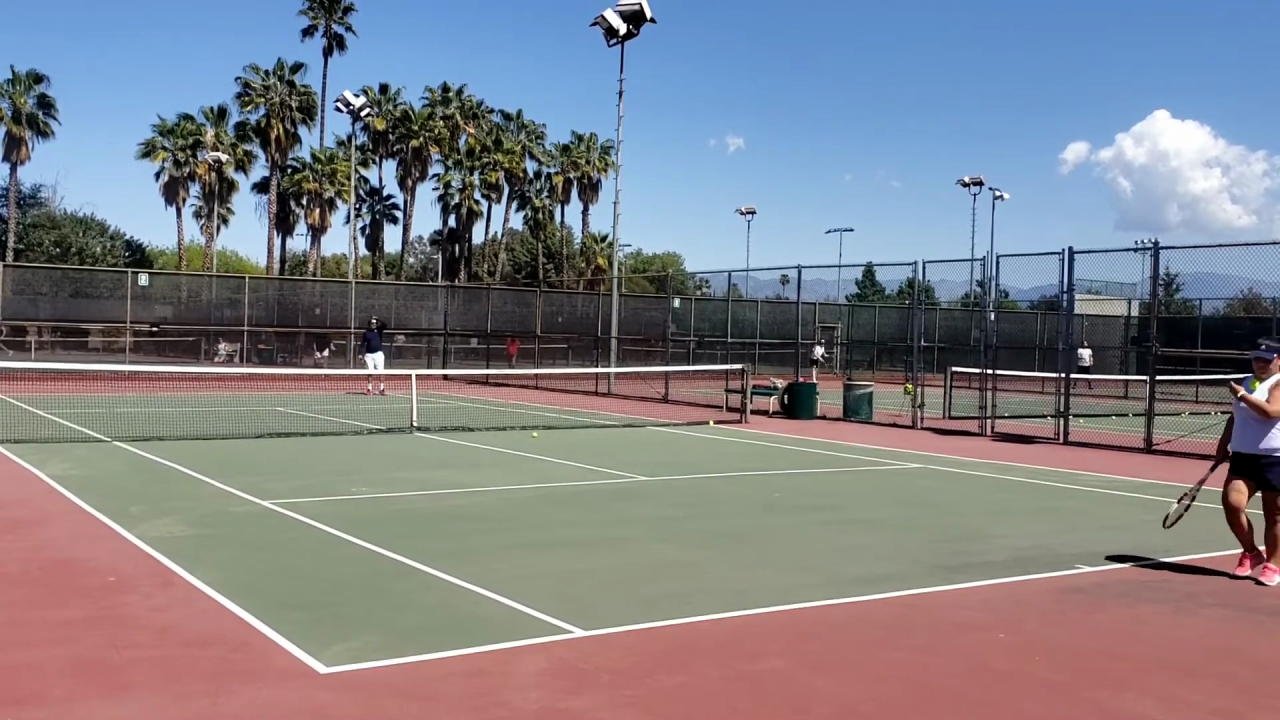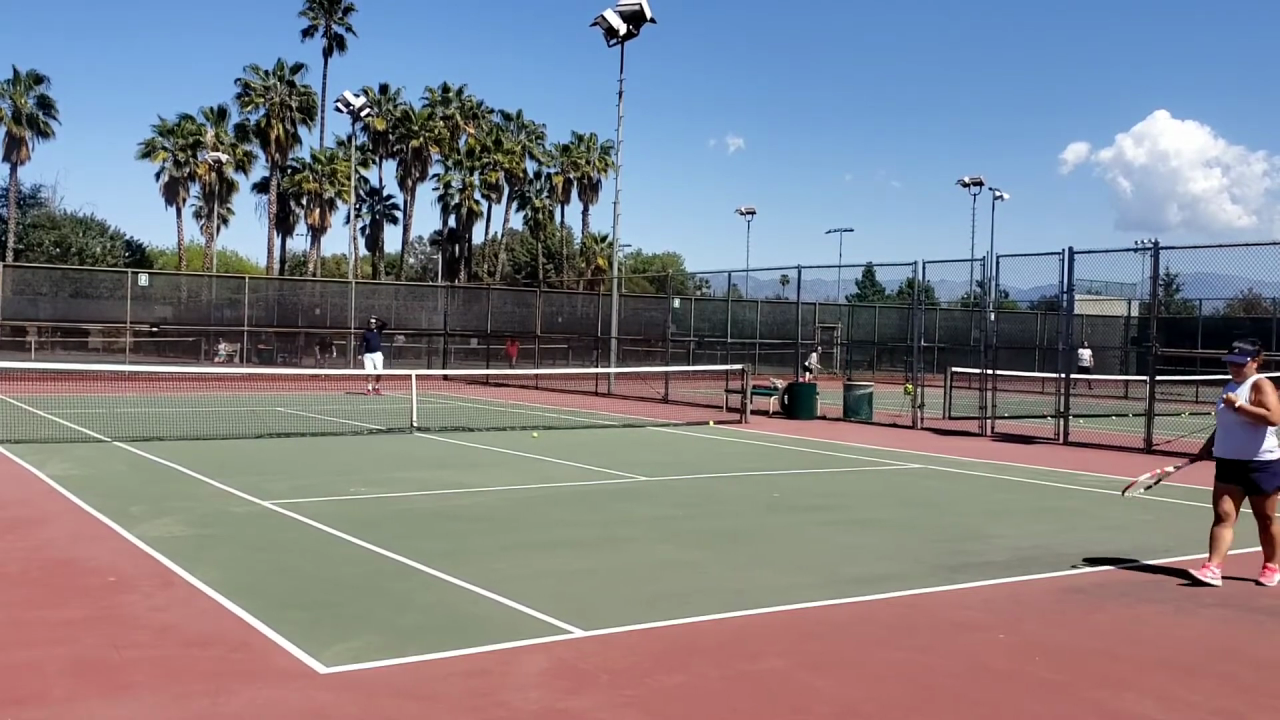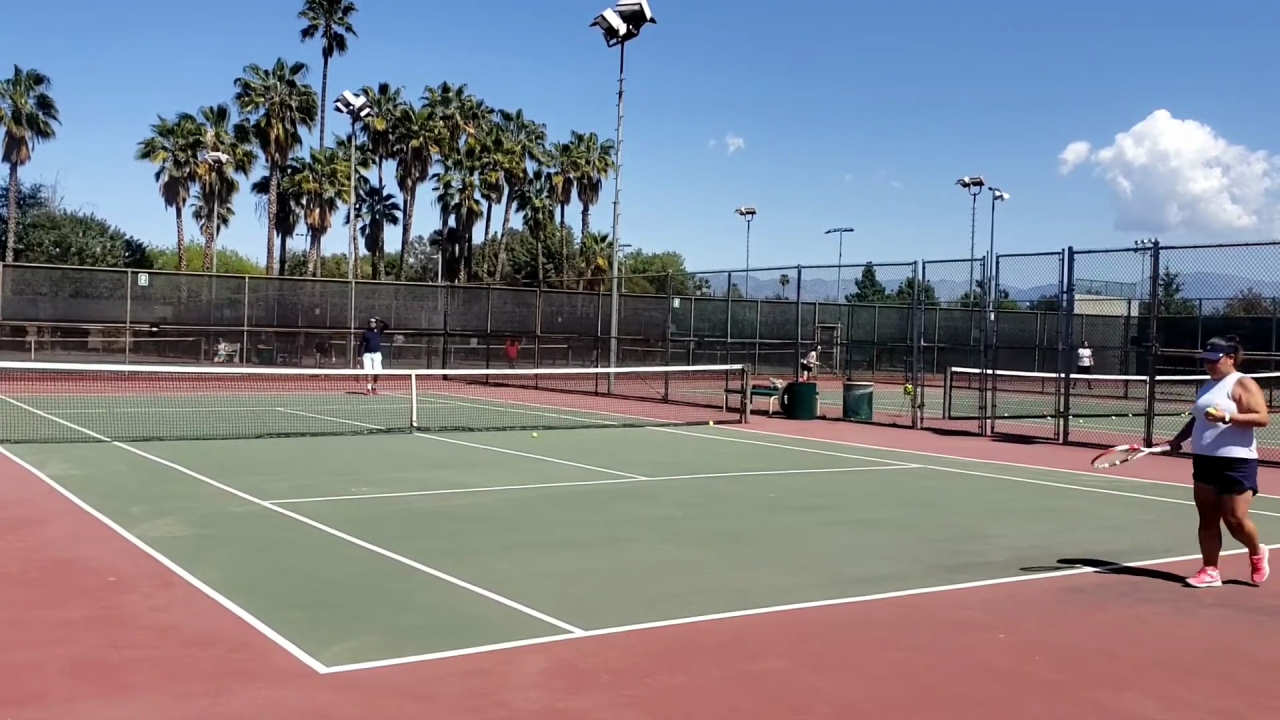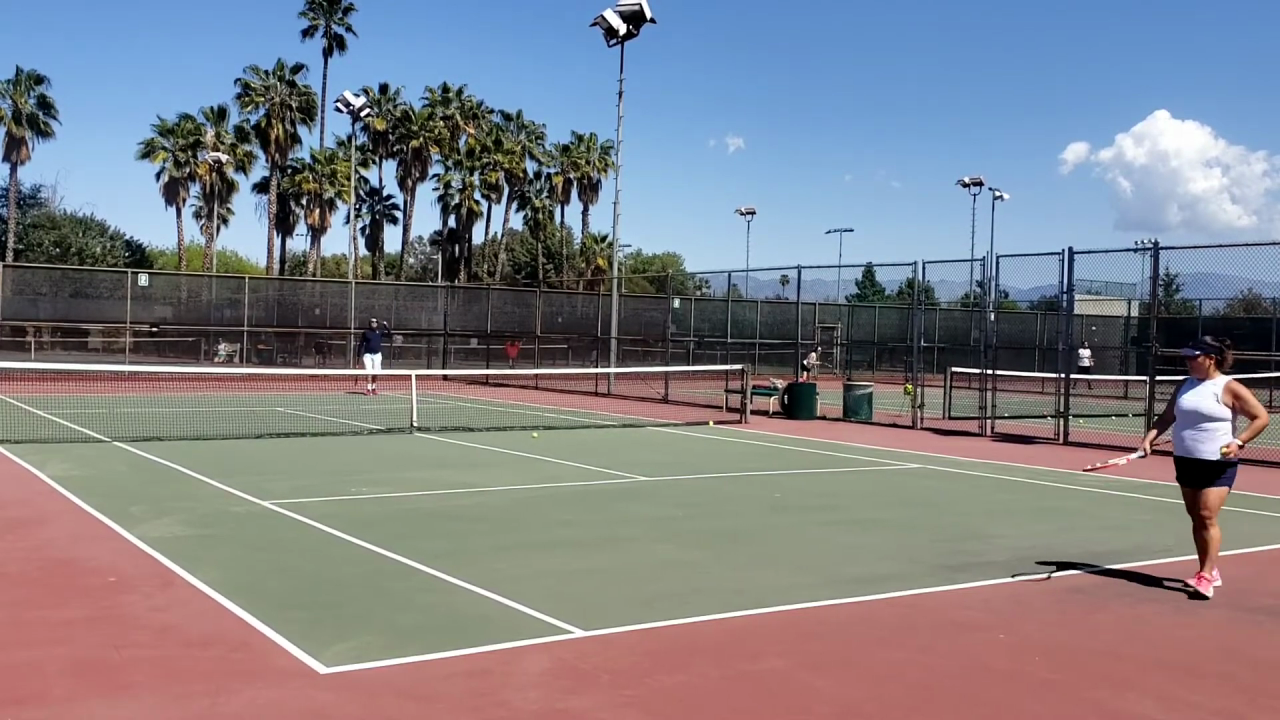
dt=0.2s
person 1, frame 1
right shoulder: (1247, 382)
right elbow: (1235, 418)
left wrist: (1243, 396)
right wrist: (1223, 445)
right hip: (1243, 457)
right knee: (1232, 505)
right ankle: (1251, 553)
person 1, frame 2
right shoulder: (1231, 387)
left wrist: (1240, 406)
right wrist: (1208, 445)
right hip: (1227, 464)
right knee: (1223, 516)
right ankle: (1213, 568)
person 1, frame 3
left shoulder: (1243, 384)
right shoulder: (1206, 386)
left elbow: (1262, 418)
left wrist: (1227, 417)
right wrist: (1179, 438)
left hip: (1236, 463)
right hip: (1204, 461)
left knee: (1235, 519)
right knee: (1208, 517)
left ankle: (1257, 554)
right ankle: (1210, 570)
person 1, frame 4
left shoulder: (1230, 388)
right shoulder: (1186, 385)
left elbow: (1262, 418)
right elbow: (1167, 416)
left wrist: (1238, 442)
right wrist: (1150, 436)
left hip: (1217, 465)
right hip: (1186, 462)
left knee: (1207, 516)
right knee: (1197, 517)
left ankle: (1206, 576)
right ankle: (1210, 572)
